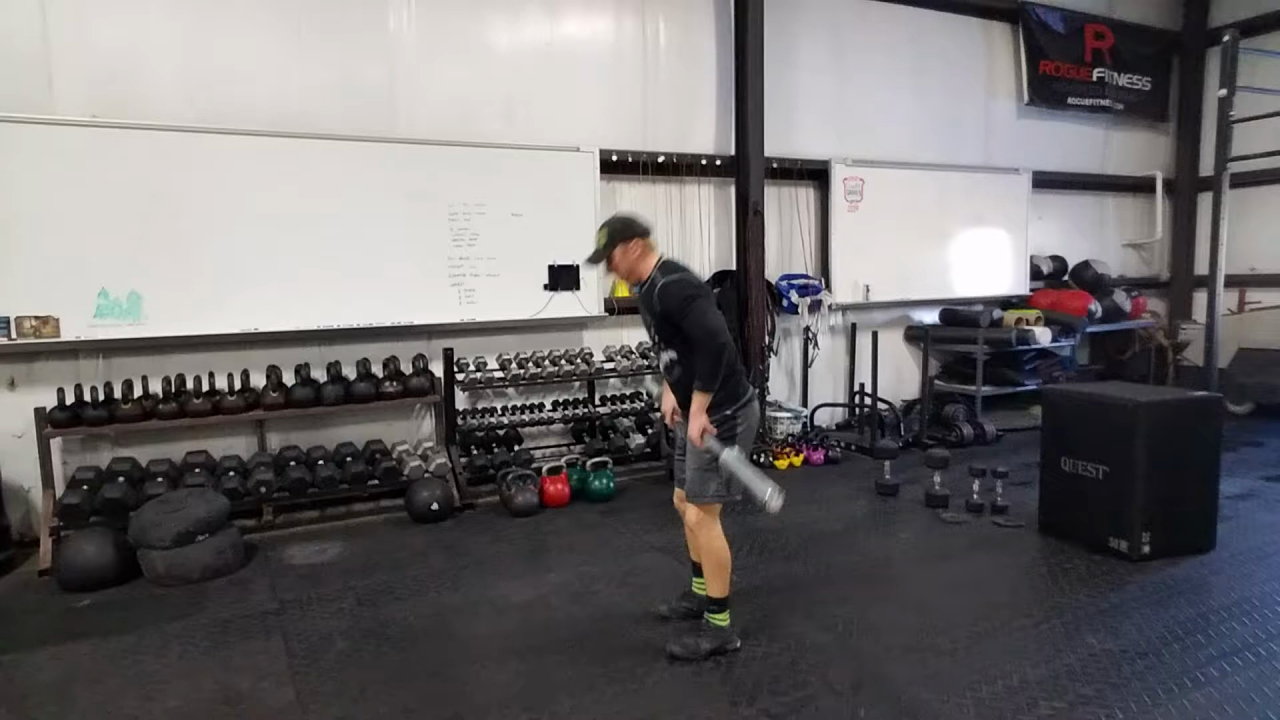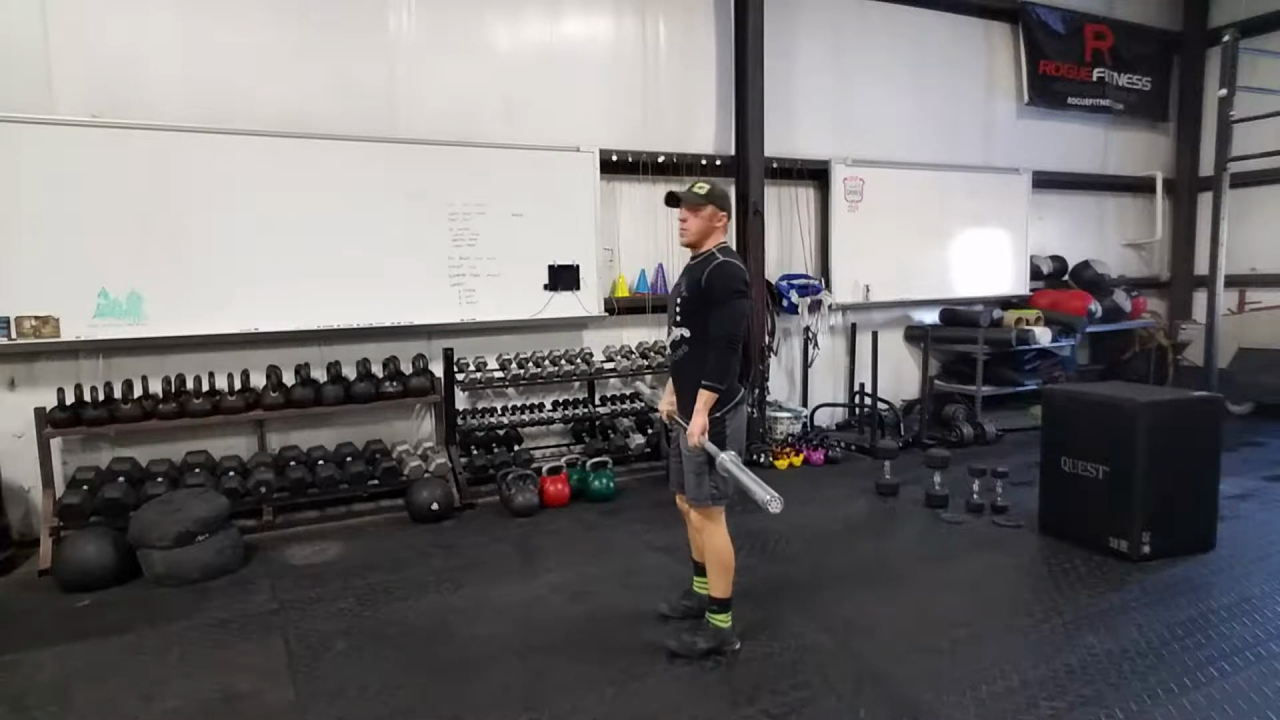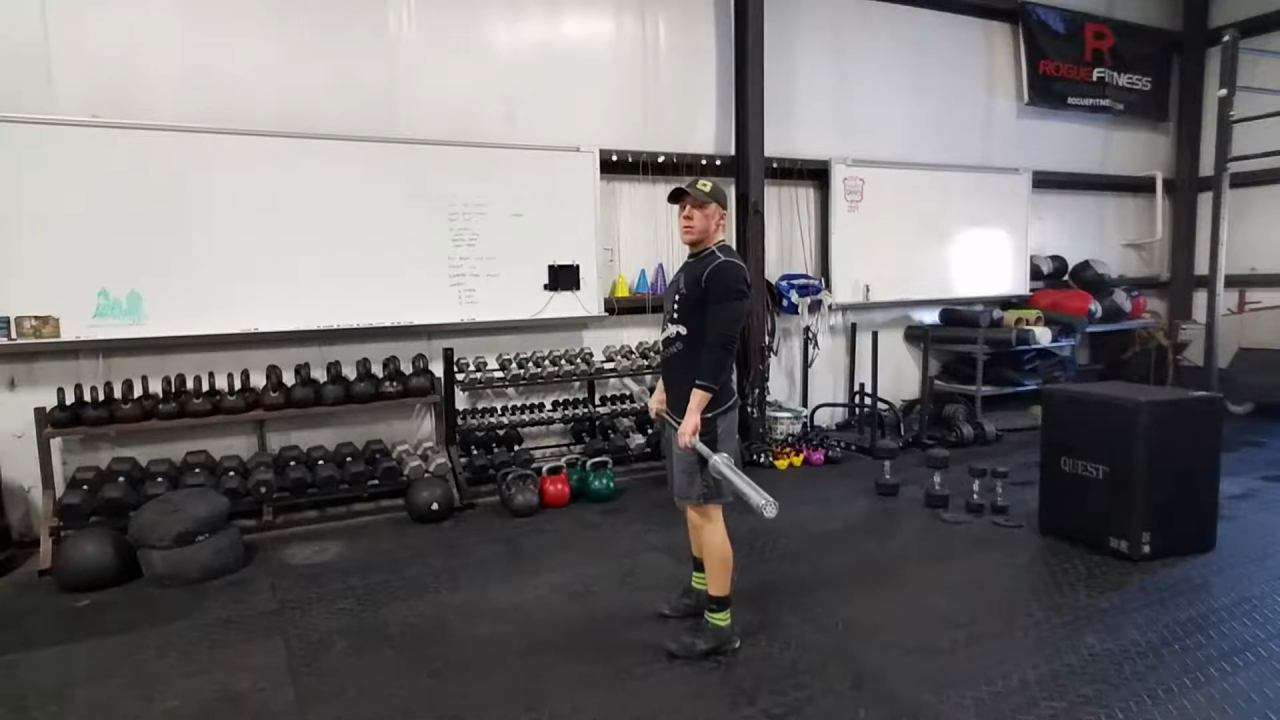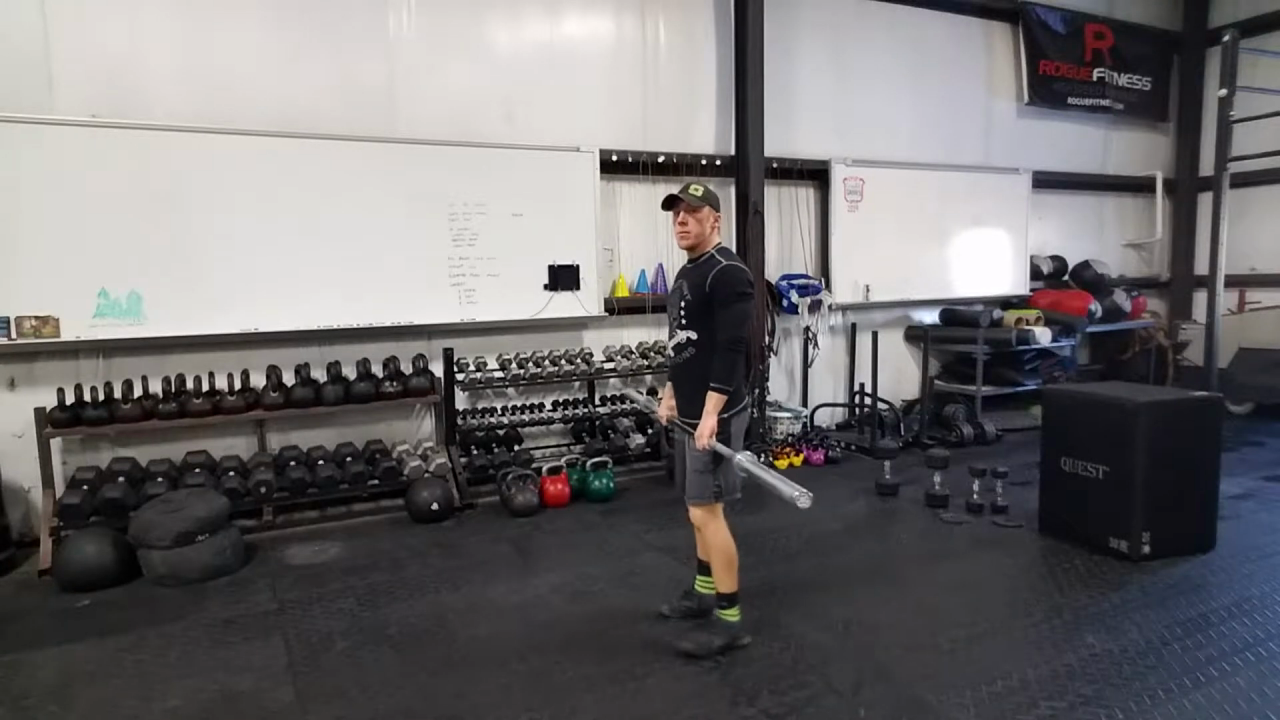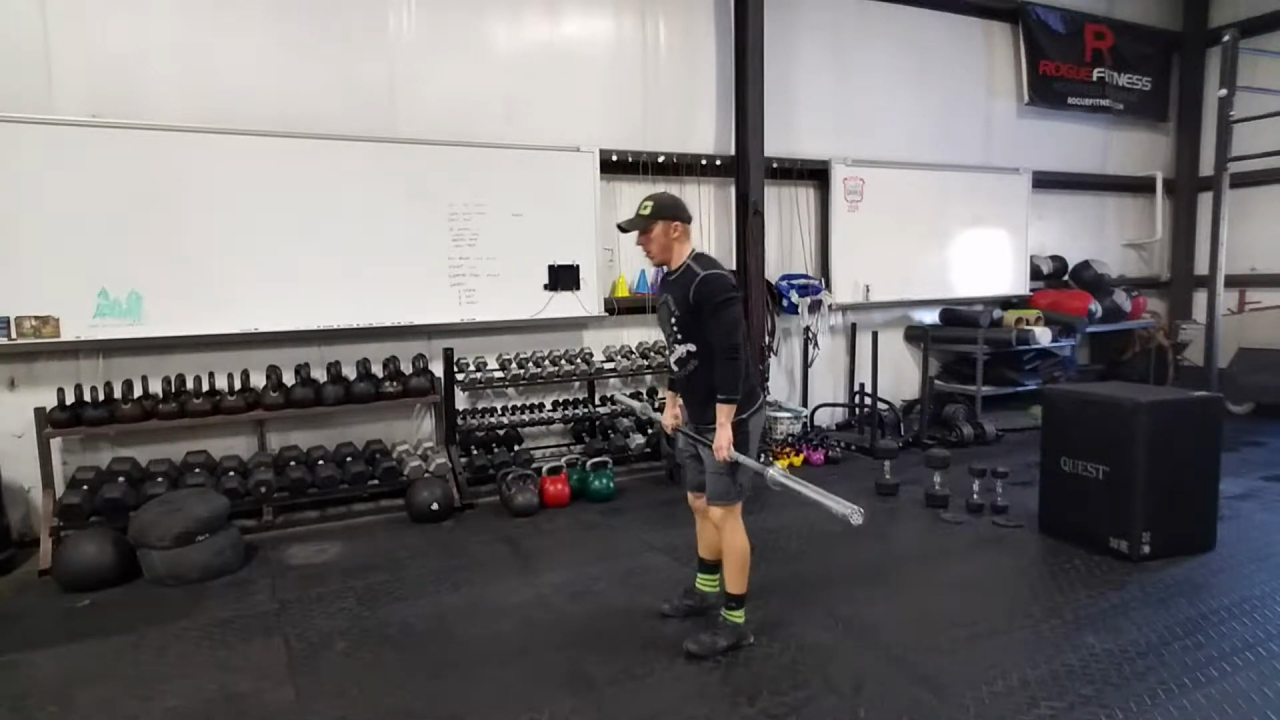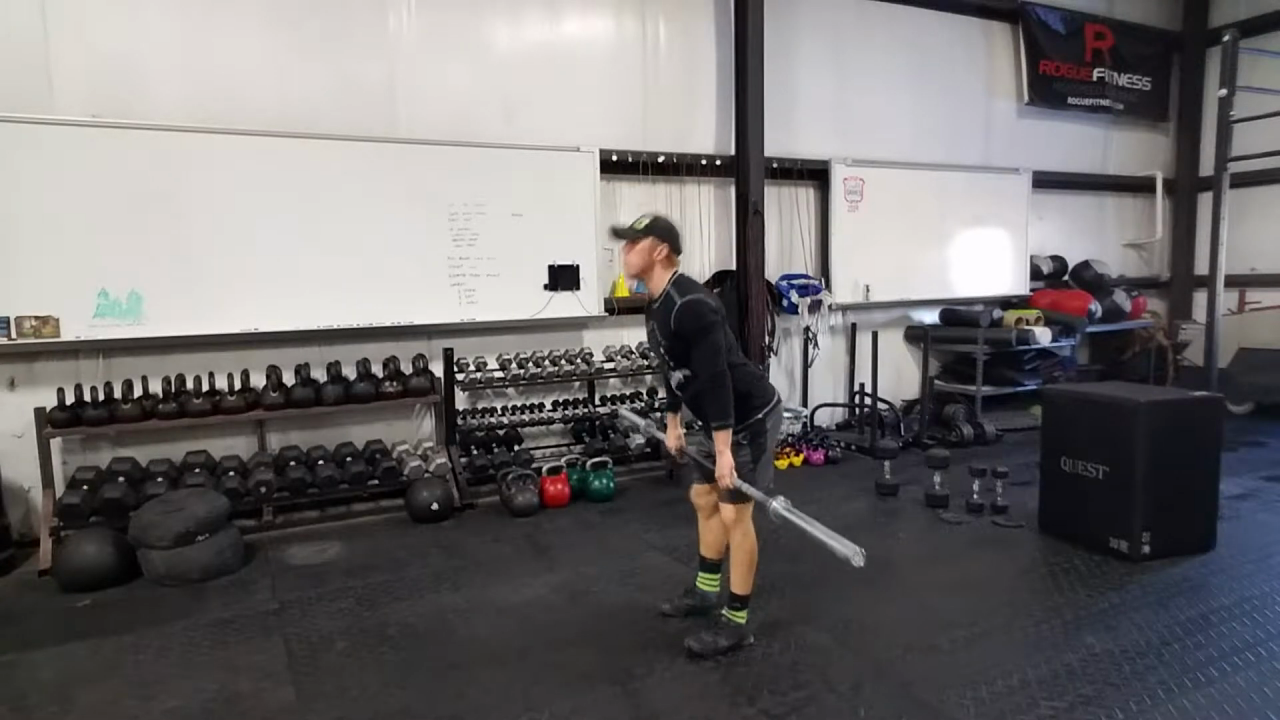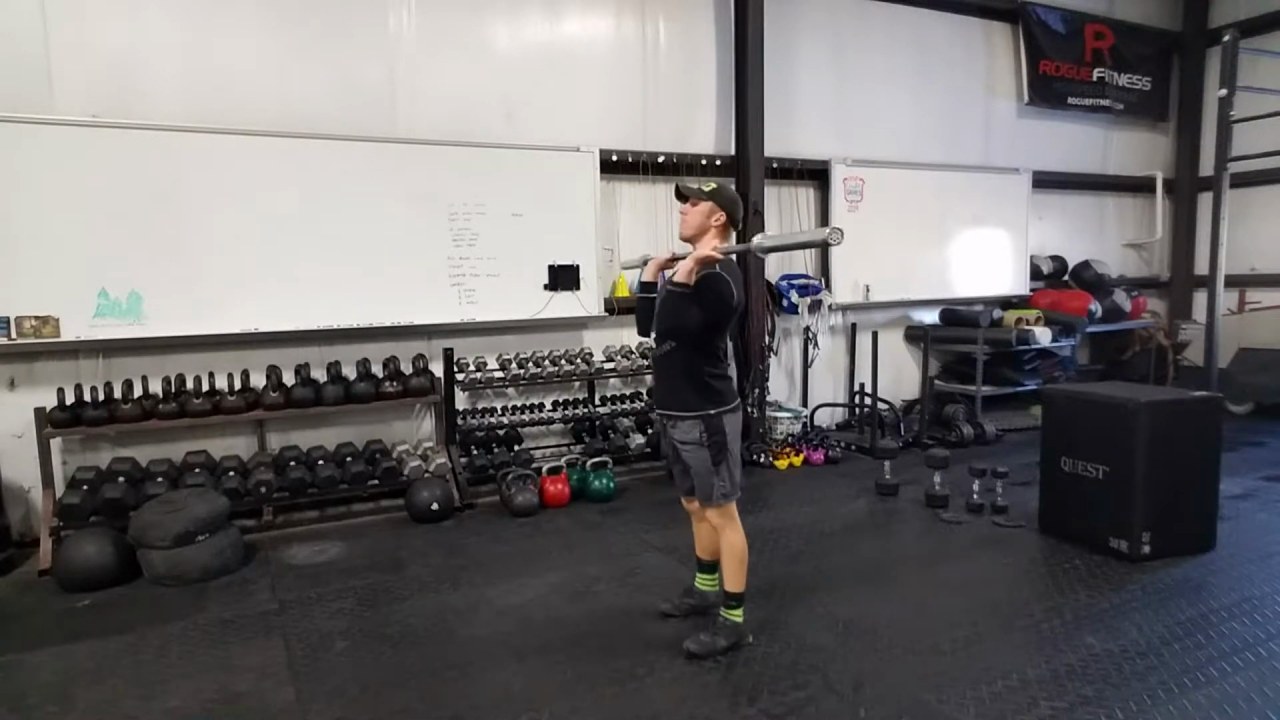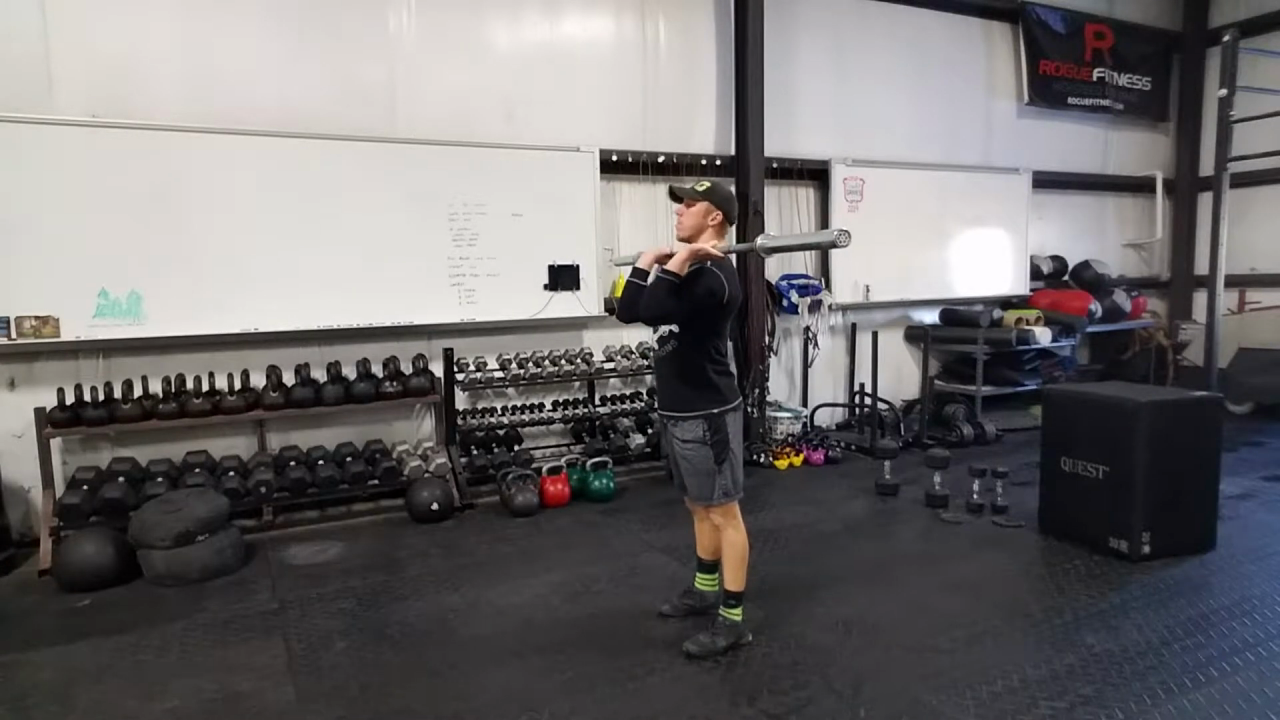
dt=0.7s
person 1, frame 1
left shoulder: (673, 287)
right shoulder: (654, 287)
left elbow: (715, 344)
left wrist: (699, 412)
right wrist: (670, 394)
left hip: (723, 414)
right hip: (698, 411)
left knee: (701, 515)
right knee: (684, 502)
left ankle: (719, 626)
right ankle: (702, 593)
person 1, frame 2
left shoulder: (724, 270)
right shoulder: (696, 267)
left elbow: (726, 347)
left wrist: (702, 411)
right wrist: (673, 391)
left hip: (713, 414)
right hip: (689, 408)
left knee: (706, 514)
right knee: (688, 505)
left ankle: (720, 625)
right ankle: (702, 591)
person 1, frame 3
left shoulder: (725, 269)
right shoulder: (691, 267)
left elbow: (719, 348)
left wrist: (695, 411)
right wrist: (663, 388)
left hip: (705, 411)
right hip: (681, 405)
left knee: (705, 509)
right knee: (690, 504)
left ankle: (719, 624)
right ankle: (701, 590)
person 1, frame 4
left shoulder: (727, 273)
right shoulder: (686, 273)
left elbow: (731, 350)
left wrist: (712, 413)
right wrist: (670, 395)
left hip: (717, 414)
right hip: (689, 411)
left knee: (705, 511)
right knee: (698, 508)
left ankle: (729, 619)
right ankle: (703, 592)
person 1, frame 5
left shoulder: (710, 281)
right shoulder: (670, 282)
left elbow: (729, 356)
left wrist: (725, 425)
right wrist: (672, 402)
left hip: (732, 415)
right hip: (698, 415)
left knee: (722, 511)
right knee: (699, 503)
left ankle: (734, 622)
right ankle: (706, 591)
person 1, frame 6
left shoulder: (690, 305)
right shoulder: (657, 307)
left elbow: (716, 378)
right elbow: (674, 371)
left wrist: (725, 451)
right wrist: (673, 423)
left hip: (750, 416)
right hip: (719, 417)
left knee: (733, 512)
right knee: (703, 499)
left ankle: (735, 622)
right ankle: (706, 591)
person 1, frame 7
left shoulder: (717, 279)
right shoulder: (690, 271)
left elbow: (669, 326)
right elbow: (647, 325)
left wrist: (687, 271)
right wrist: (652, 273)
left hip: (707, 414)
right hip: (676, 411)
left knee: (722, 513)
right knee: (695, 506)
left ankle: (733, 621)
right ankle: (705, 590)
person 1, frame 8
left shoulder: (712, 276)
right shoulder: (690, 271)
left elbow: (650, 310)
right elbow: (628, 310)
left wrist: (680, 260)
right wrist: (647, 261)
left hip: (709, 413)
right hip: (678, 410)
left knee: (722, 511)
right knee: (699, 507)
left ankle: (732, 620)
right ankle: (704, 590)
